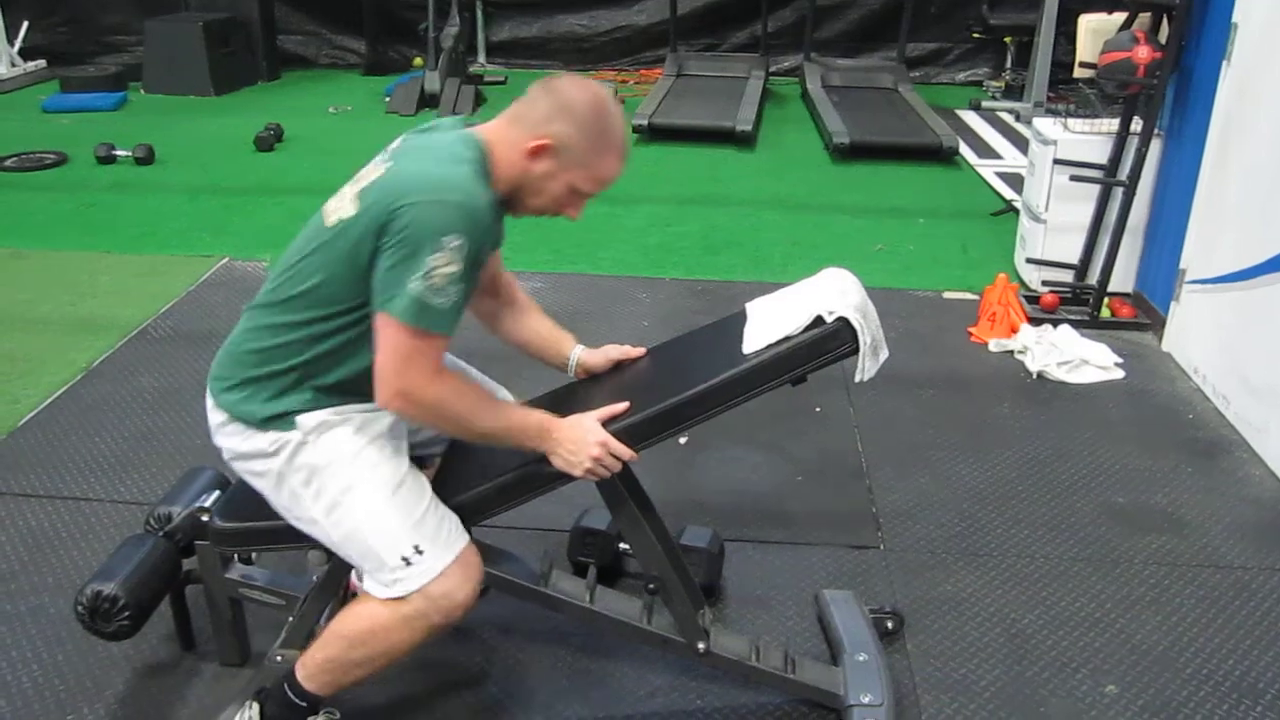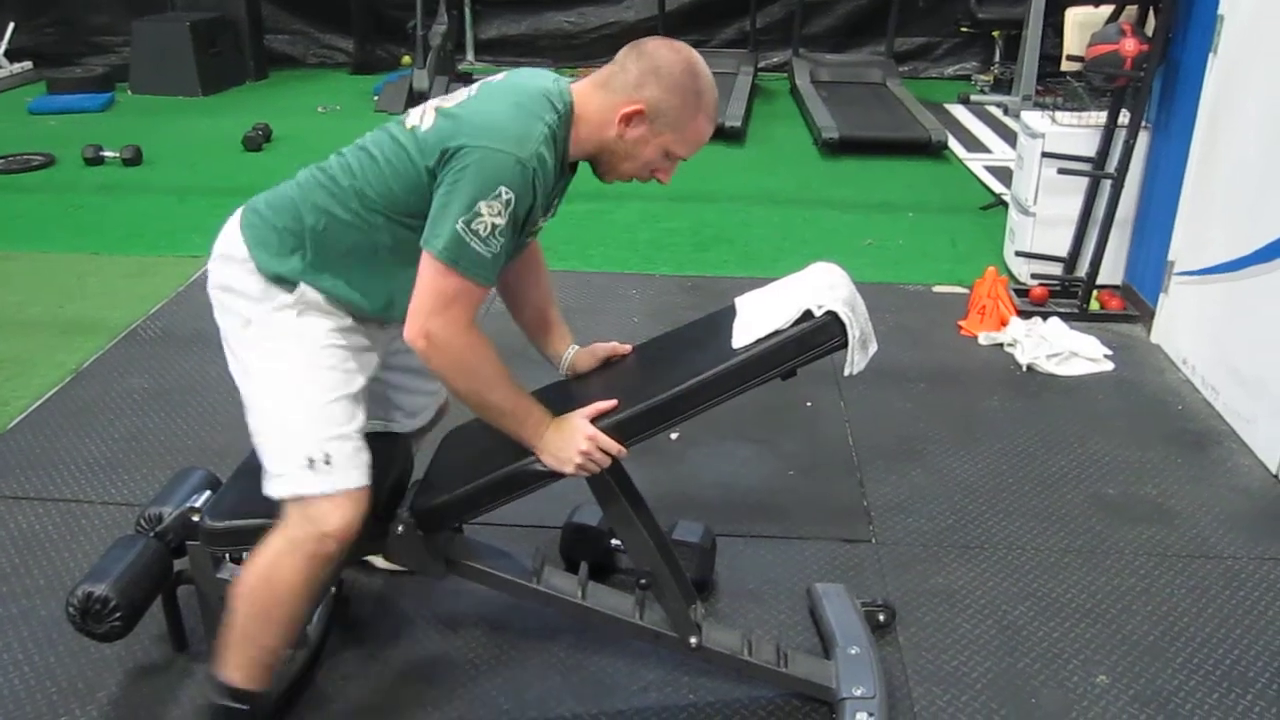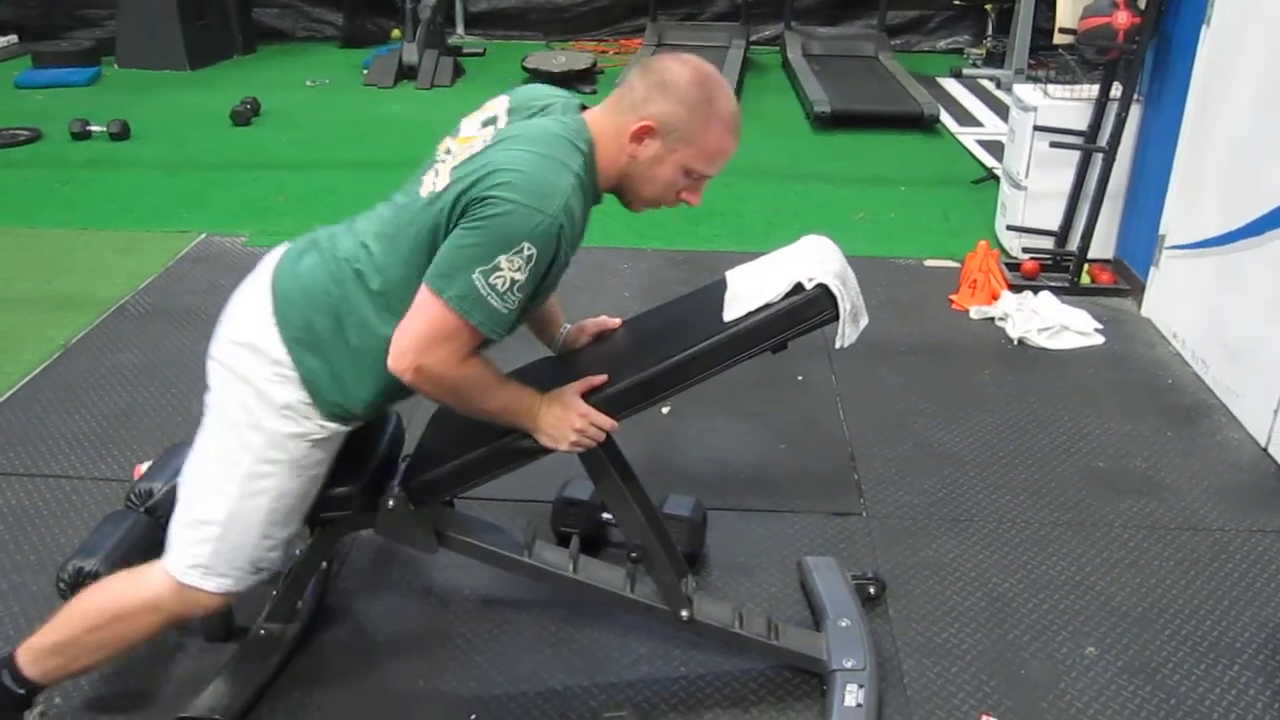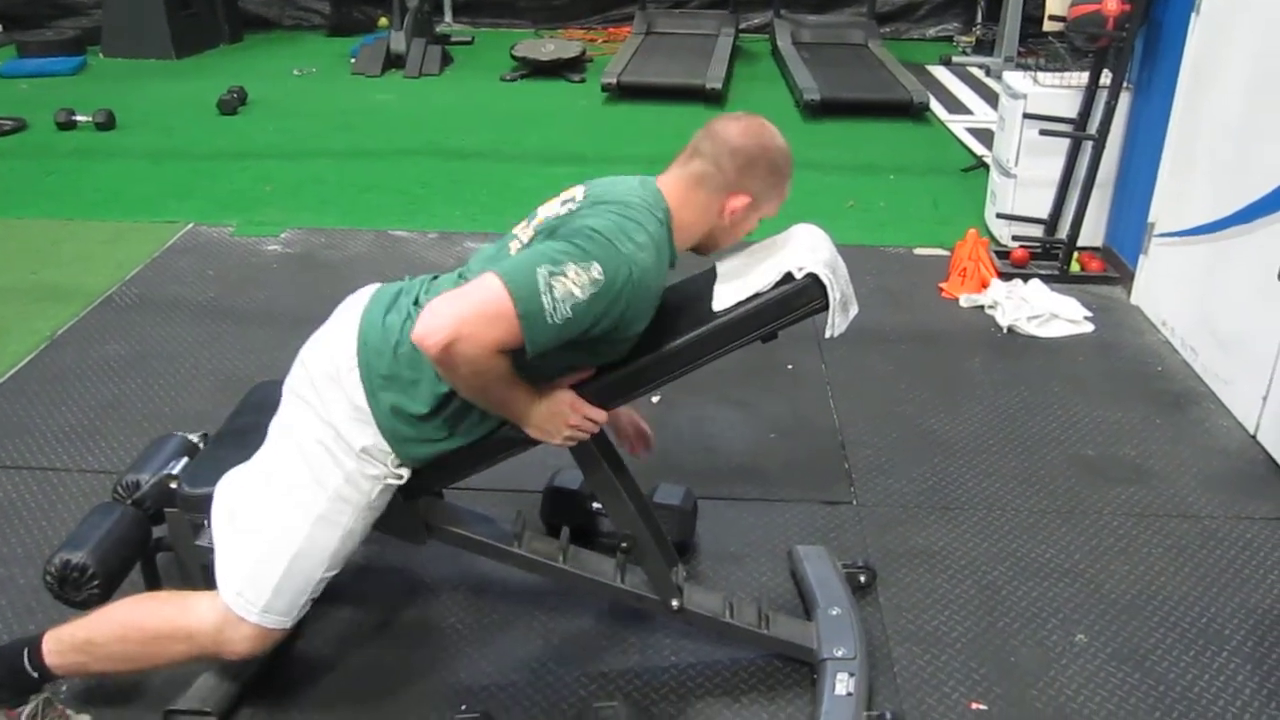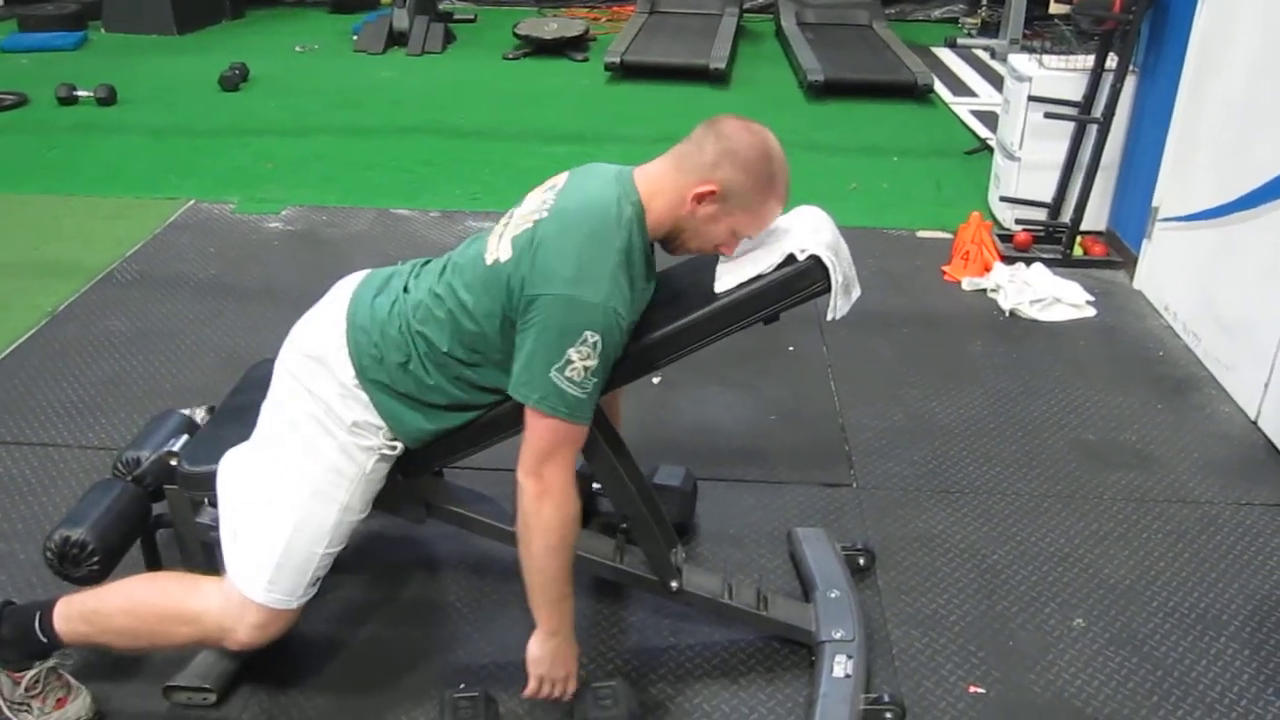
dt=0.7s
person 1, frame 1
left shoulder: (455, 145)
right shoulder: (448, 202)
left elbow: (492, 289)
right elbow: (405, 386)
left wrist: (577, 357)
right wrist: (549, 437)
left hip: (338, 371)
right hip: (283, 415)
left knee: (495, 417)
right knee: (444, 586)
left ankle: (381, 560)
person 1, frame 2
left shoulder: (544, 96)
right shoulder: (507, 149)
left elbow: (515, 247)
right elbow: (435, 329)
left wrist: (566, 354)
right wrist: (542, 433)
left hip: (353, 280)
right hip: (278, 284)
left knee: (414, 412)
right knee: (330, 513)
person 1, frame 3
left shoulder: (547, 107)
right shoulder: (538, 201)
right elbow: (420, 357)
left wrist: (557, 331)
right wrist: (538, 415)
left hip: (307, 290)
right hip: (304, 363)
right knee: (201, 584)
left ankle: (179, 471)
person 1, frame 4
left shoulder: (626, 193)
right shoulder: (629, 257)
right elbow: (449, 335)
left wrist: (602, 406)
right wrist: (532, 411)
left hip: (377, 329)
right hip: (370, 408)
right knee: (244, 626)
person 1, frame 5
left shoulder: (609, 181)
right shoulder: (586, 291)
left elbow: (596, 360)
right elbow: (543, 480)
right wrist: (554, 632)
left hip: (374, 313)
right hip: (354, 387)
right knee: (252, 617)
